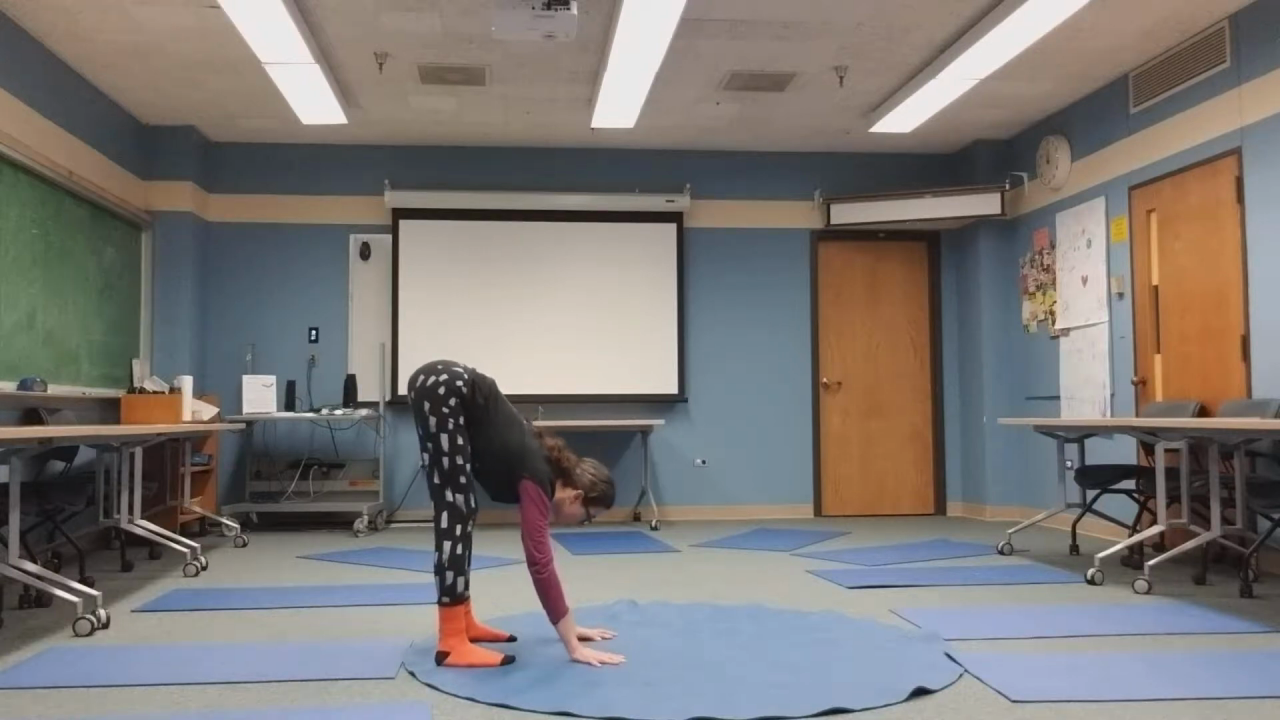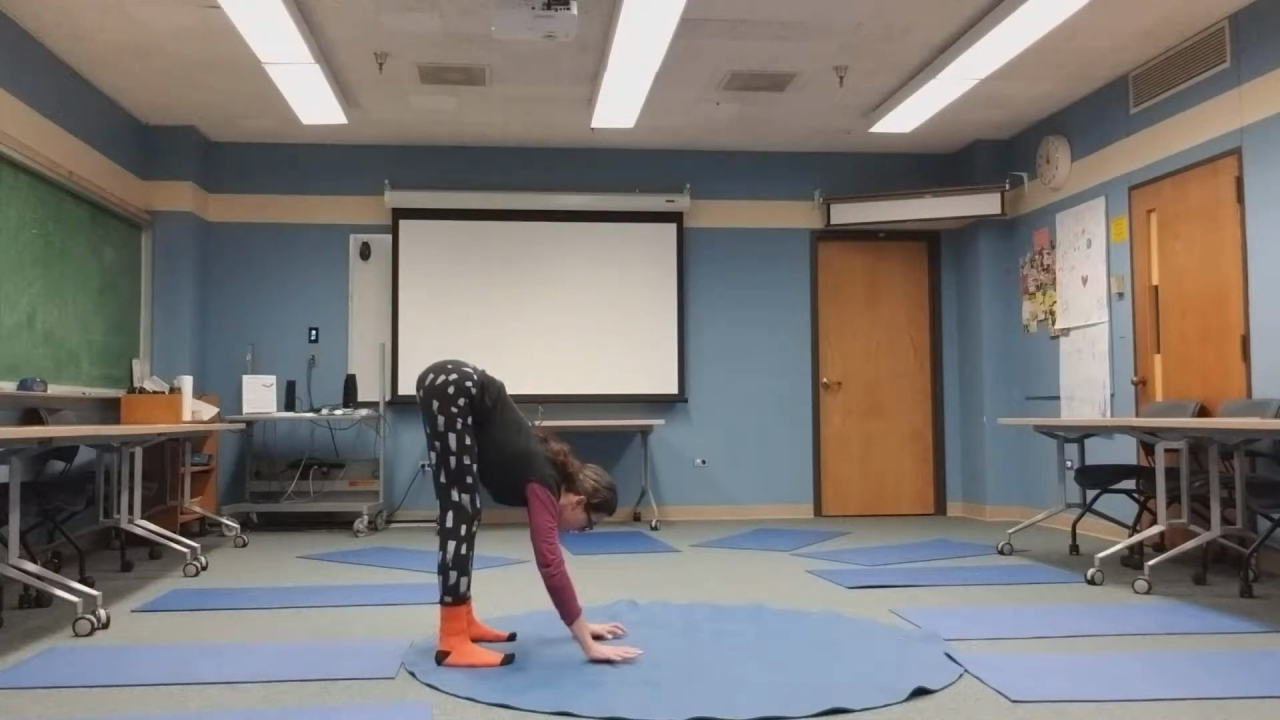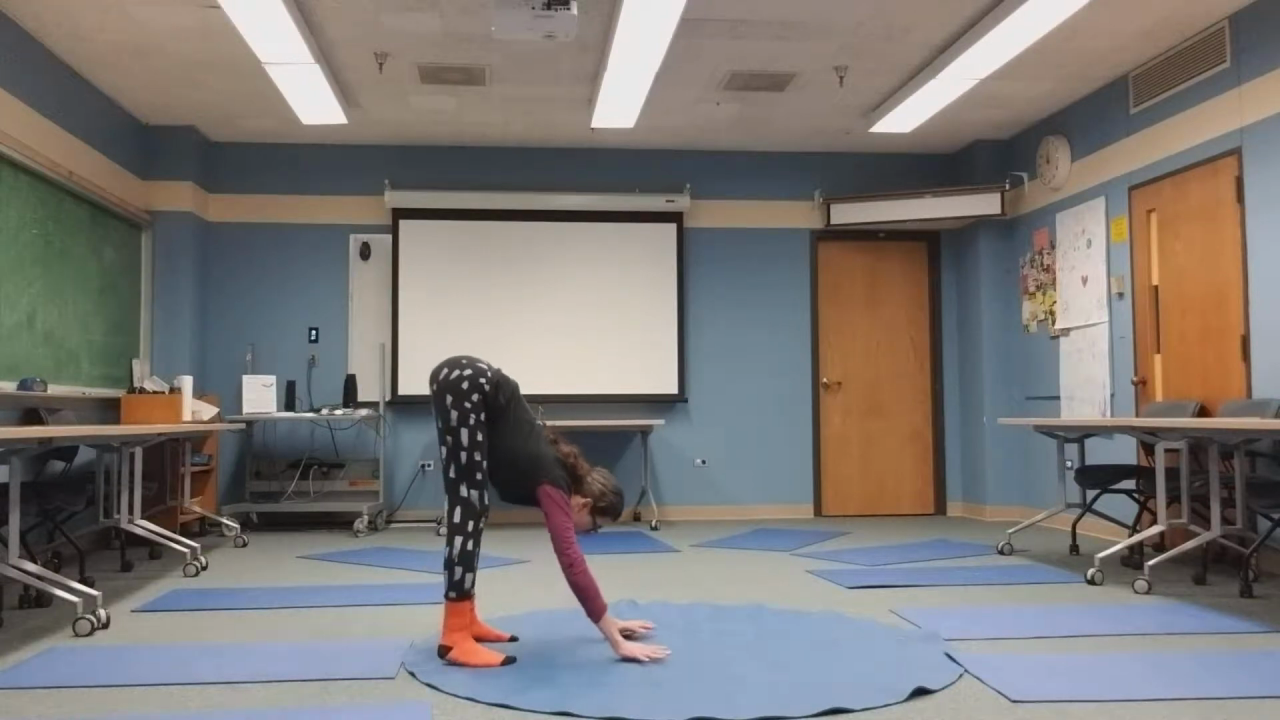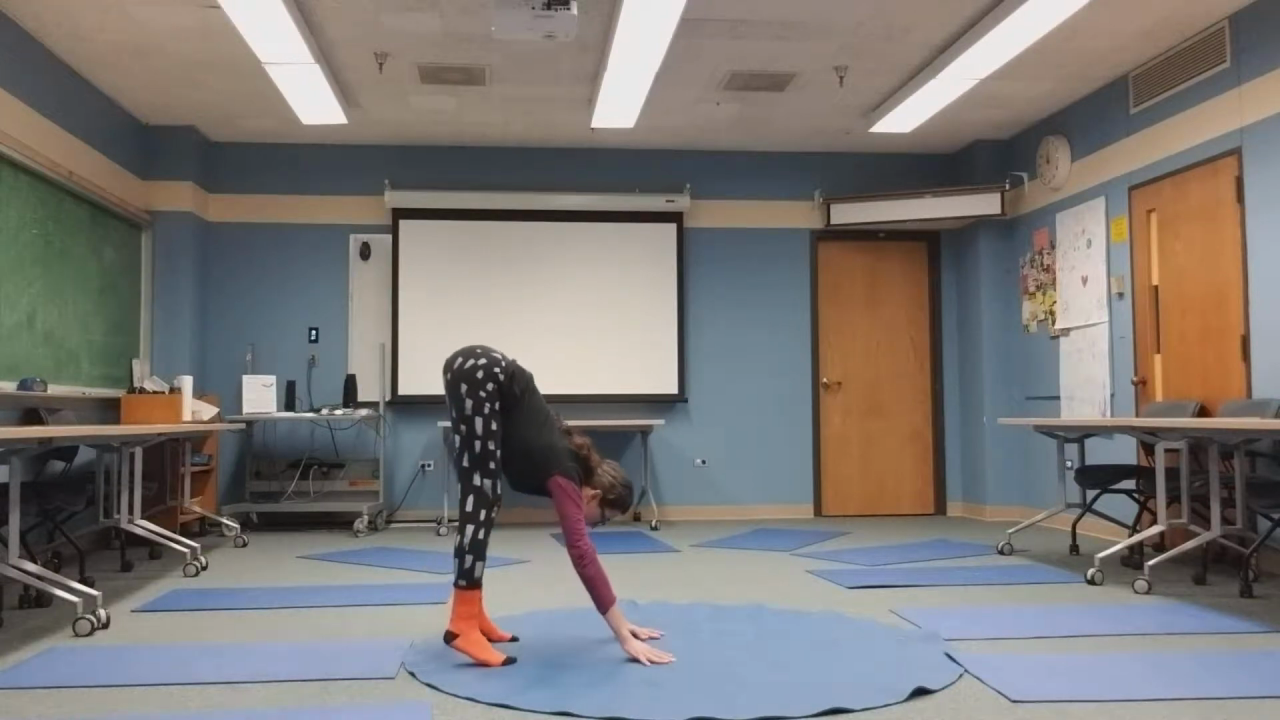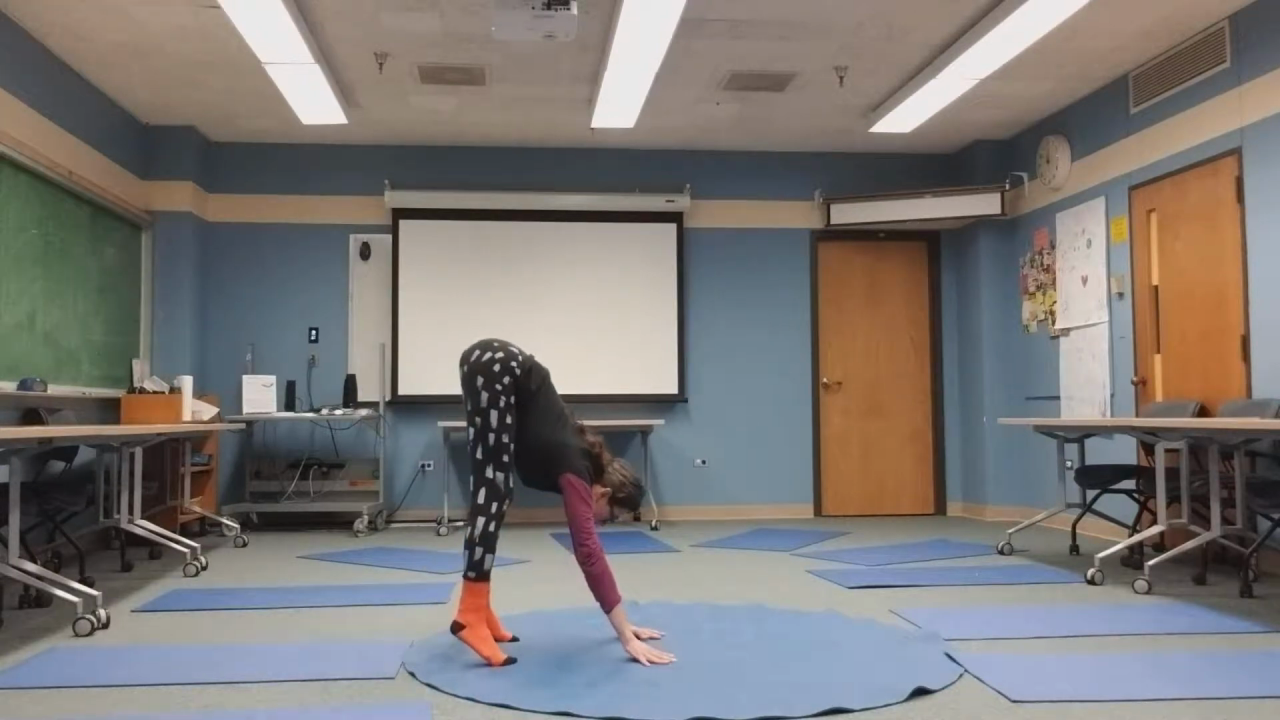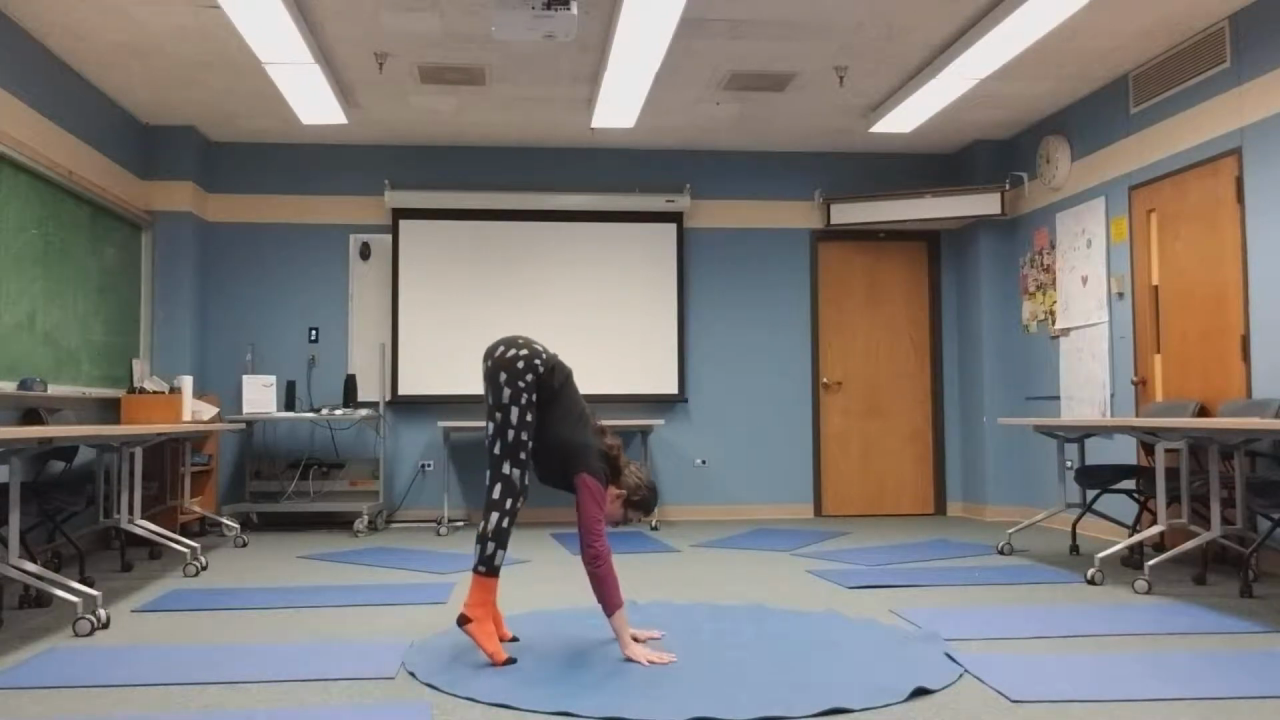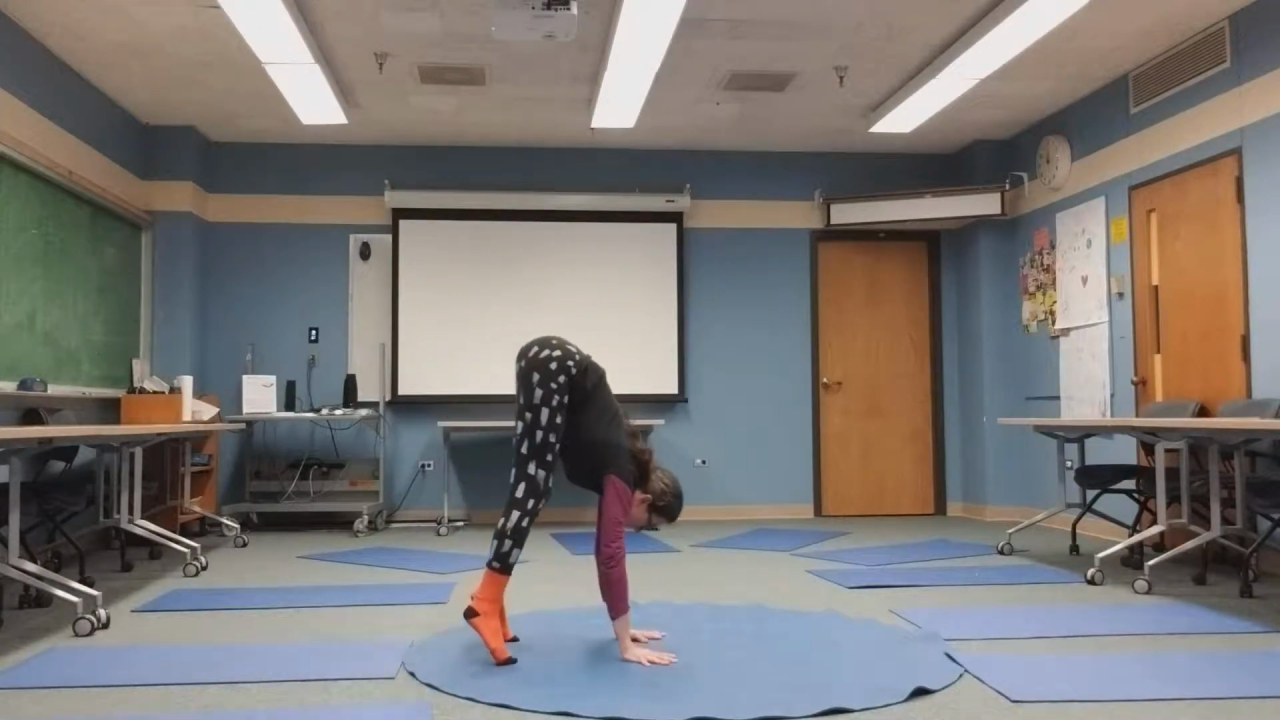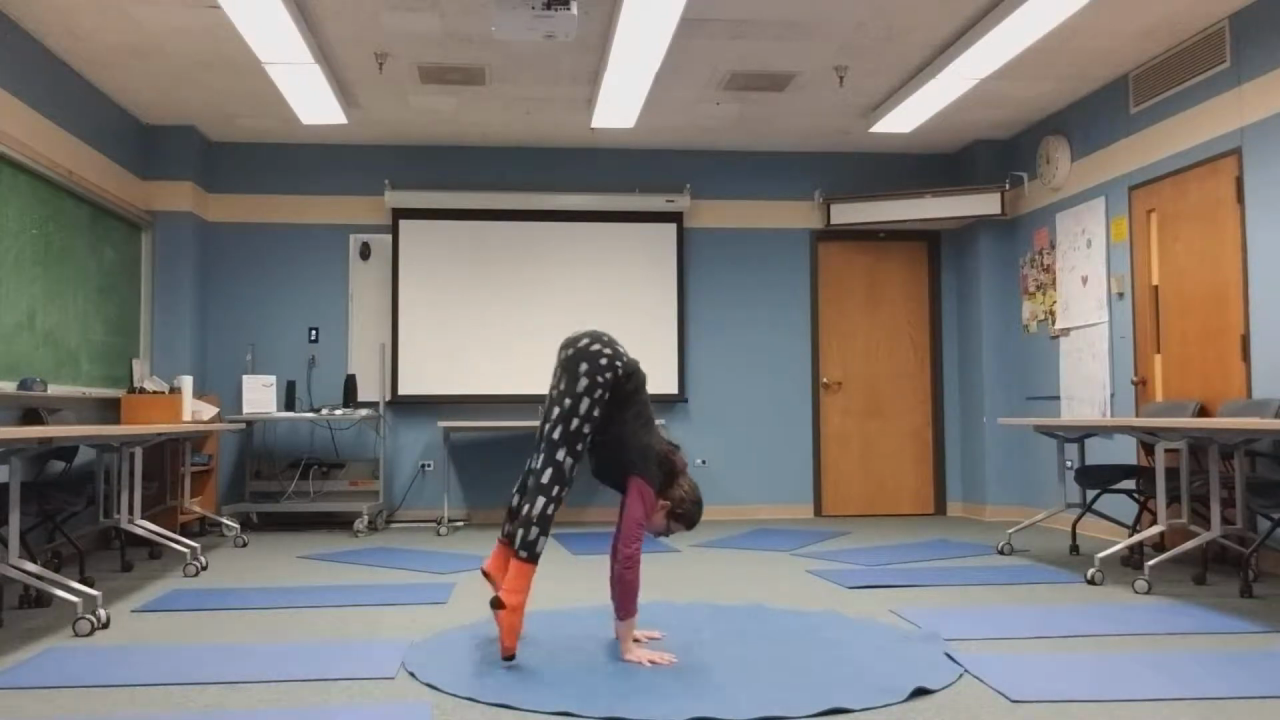
dt=0.2s
person 1, frame 1
left shoulder: (547, 471)
right shoulder: (537, 477)
left elbow: (540, 559)
right elbow: (540, 562)
left wrist: (569, 627)
right wrist: (573, 647)
left hip: (449, 390)
right hip: (441, 389)
left knee: (460, 512)
right knee: (455, 514)
left ankle: (463, 621)
right ankle: (452, 642)
person 1, frame 2
left shoulder: (552, 473)
right shoulder: (543, 482)
left elbow: (550, 561)
right elbow: (551, 563)
left wrist: (581, 625)
right wrist: (588, 645)
left hip: (457, 388)
right hip: (451, 388)
left knee: (464, 512)
right knee: (460, 513)
left ankle: (463, 620)
right ankle: (453, 642)
person 1, frame 3
left shoulder: (558, 475)
right shoulder: (553, 482)
left elbow: (570, 561)
right elbow: (572, 563)
left wrist: (610, 624)
right wrist: (617, 641)
left hip: (469, 384)
right hip: (465, 384)
left knee: (470, 508)
right knee: (469, 509)
left ankle: (465, 620)
right ankle: (455, 636)
person 1, frame 4
left shoulder: (570, 467)
right shoulder: (564, 474)
left elbow: (580, 552)
right elbow: (582, 554)
left wrist: (623, 625)
right wrist: (625, 638)
left hip: (486, 376)
right hip: (479, 373)
left knee: (482, 500)
right knee: (482, 500)
left ankle: (472, 614)
right ankle: (463, 624)
person 1, frame 5
left shoulder: (579, 465)
right shoulder: (576, 472)
left elbow: (587, 550)
right elbow: (589, 552)
left wrist: (625, 626)
right wrist: (626, 639)
left hip: (501, 369)
right hip: (494, 367)
left knee: (493, 492)
right knee: (493, 492)
left ankle: (479, 612)
right ankle: (471, 615)
person 1, frame 6
left shoulder: (595, 466)
right shoulder: (593, 472)
left elbow: (593, 551)
right elbow: (596, 553)
left wrist: (624, 629)
right wrist: (626, 643)
left hip: (524, 367)
right hip: (518, 364)
left knee: (507, 489)
right knee: (509, 490)
left ankle: (485, 607)
right ankle: (478, 610)
person 1, frame 7
left shoulder: (618, 469)
right shoulder: (621, 475)
left elbow: (607, 549)
right elbow: (611, 554)
left wrist: (625, 629)
right wrist: (626, 645)
left knee: (530, 487)
right knee: (532, 489)
left ankle: (491, 602)
right ankle: (486, 604)
person 1, frame 8
left shoulder: (642, 474)
right shoulder: (647, 479)
left elbow: (621, 548)
right elbow: (628, 556)
left wrist: (625, 628)
right wrist: (627, 645)
left hip: (592, 359)
left knee: (548, 463)
right knee: (556, 471)
left ankle: (503, 560)
right ankle: (512, 597)
